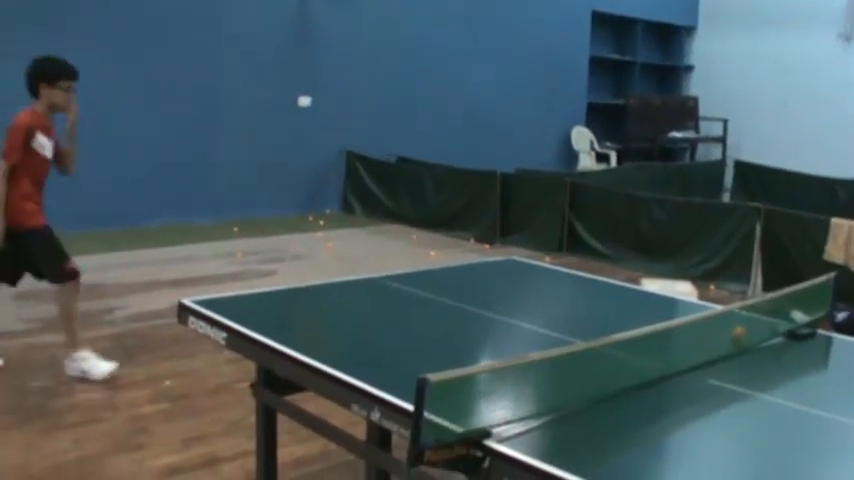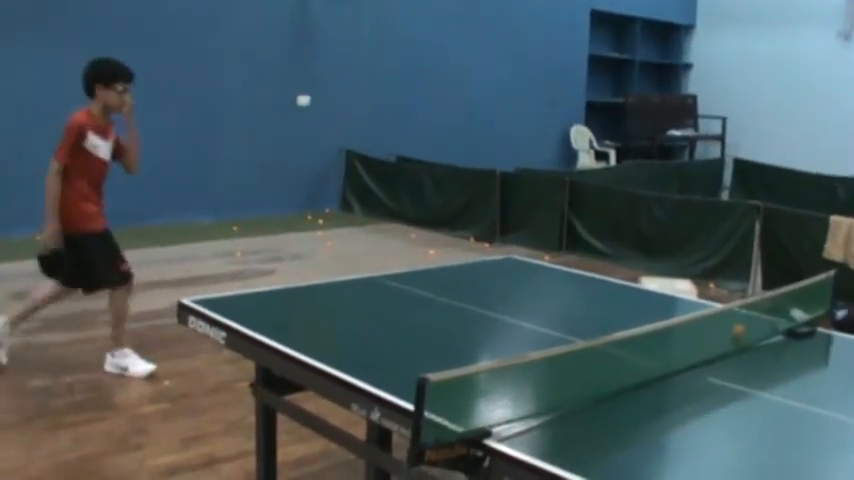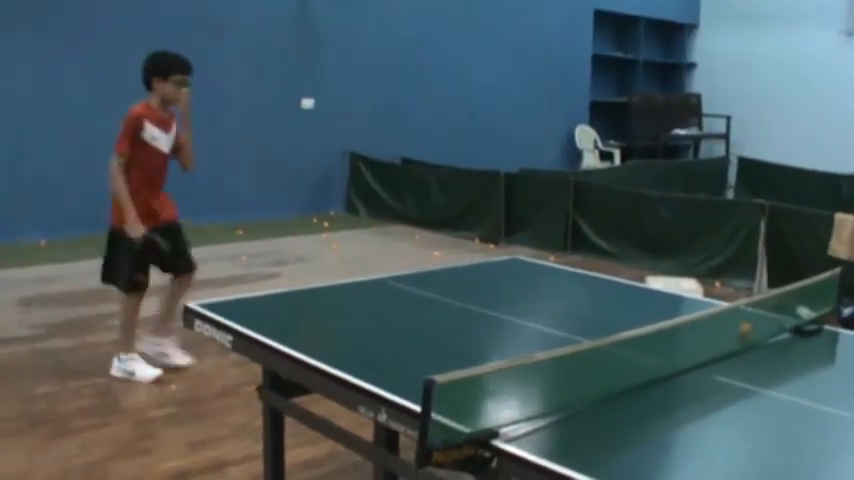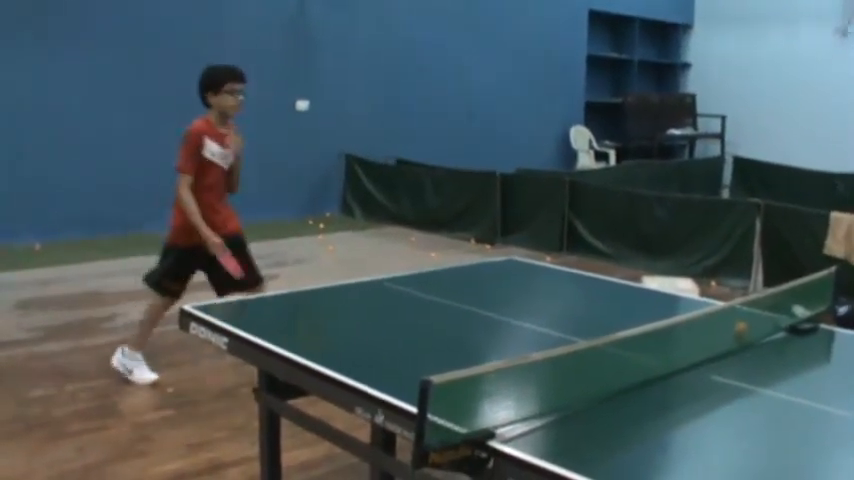
dt=0.2s
person 1, frame 1
left shoulder: (45, 124)
left elbow: (66, 167)
left wrist: (71, 128)
left hip: (26, 215)
right knee: (68, 277)
right ankle: (76, 356)
person 1, frame 2
left shoulder: (109, 127)
right shoulder: (79, 124)
left elbow: (132, 166)
right elbow: (55, 172)
left wrist: (131, 122)
right wrist: (52, 223)
left hip: (90, 215)
right hip: (82, 220)
left knee: (67, 284)
right knee: (121, 279)
right ankle: (118, 354)
person 1, frame 3
left shoulder: (172, 120)
right shoulder: (137, 116)
left elbow: (187, 164)
right elbow: (116, 167)
left wrist: (185, 118)
right wrist: (131, 217)
left hip: (160, 210)
right hip: (133, 217)
left knee: (186, 270)
right knee: (134, 287)
left ankle: (160, 338)
right ankle: (125, 358)
person 1, frame 4
left shoulder: (229, 135)
right shoulder: (196, 133)
left elbow: (231, 188)
right elbow: (183, 187)
left wrist: (237, 156)
right wrist: (206, 233)
left hip: (223, 225)
right hip: (191, 229)
left knee: (253, 288)
right knee: (166, 293)
right ankle: (129, 354)
